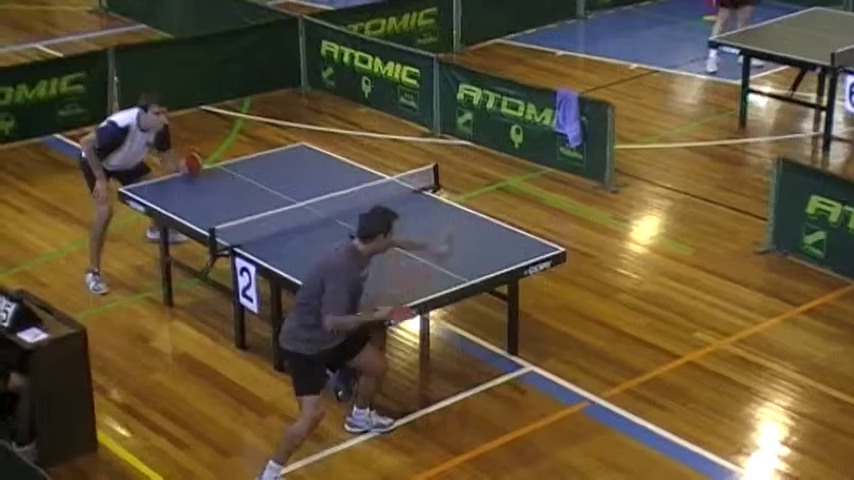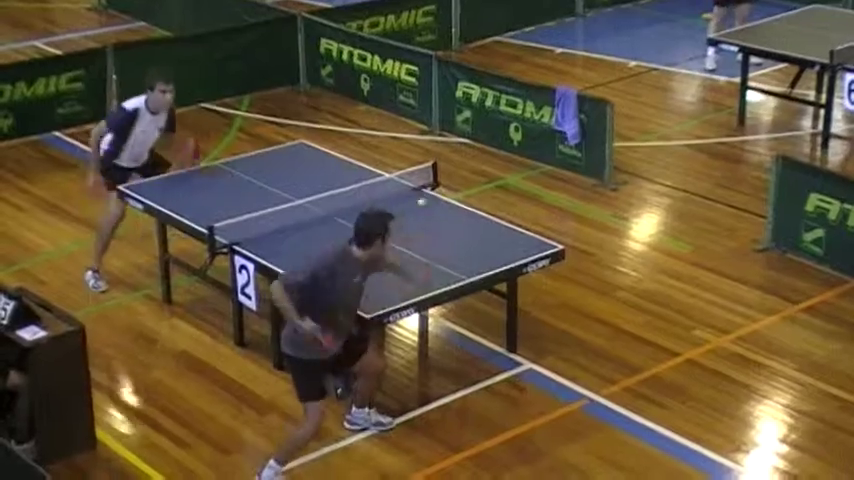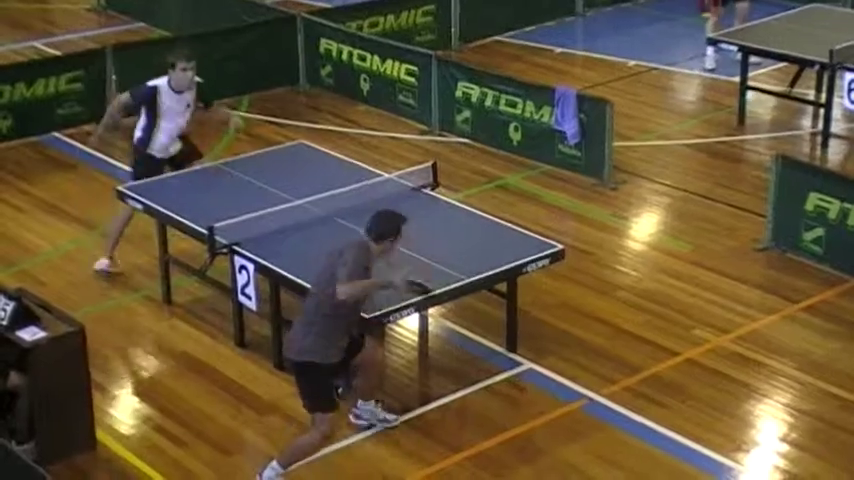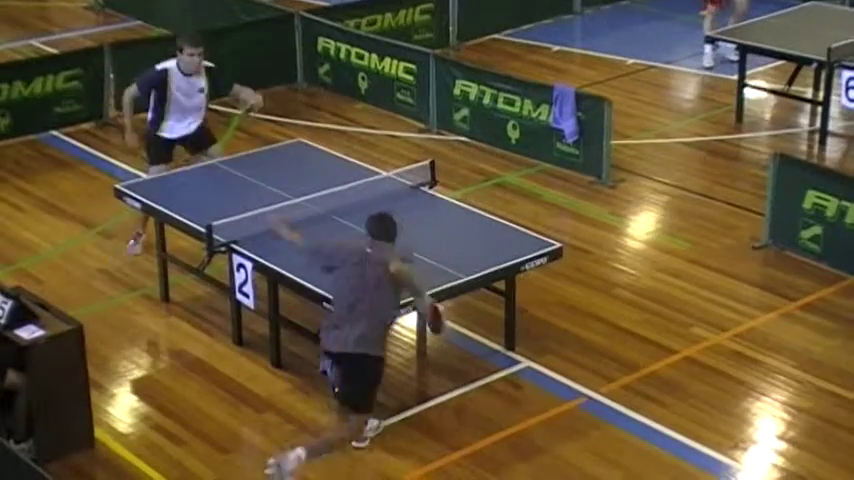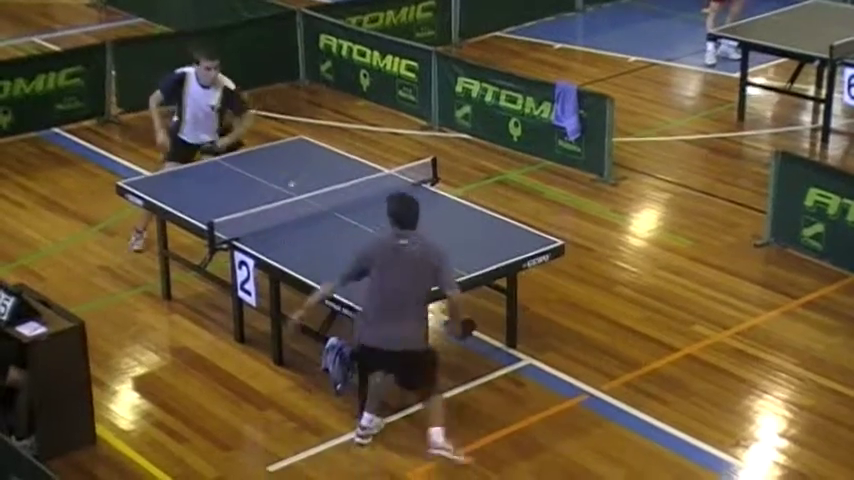
dt=0.2s
person 1, frame 1
left shoulder: (357, 248)
right shoulder: (343, 266)
left elbow: (392, 244)
right elbow: (332, 322)
left wrist: (427, 247)
right wrist: (376, 316)
left hip: (335, 334)
right hip: (302, 342)
left knee: (377, 366)
right knee: (313, 414)
left ankle: (359, 416)
person 1, frame 2
left shoulder: (365, 257)
right shoulder: (330, 264)
left elbow: (384, 262)
right elbow: (277, 288)
left wrist: (409, 277)
right wrist: (300, 324)
left hip: (335, 337)
right hip: (304, 347)
left knee: (376, 366)
right knee: (314, 420)
left ankle: (358, 414)
person 1, frame 3
left shoulder: (363, 250)
right shoulder: (355, 253)
right elbow: (344, 294)
left wrist: (390, 280)
right wrist: (384, 281)
left hip: (335, 338)
right hip: (311, 352)
left knee: (375, 358)
right knee: (323, 429)
left ankle: (364, 409)
person 1, frame 4
left shoulder: (346, 251)
right shoulder: (394, 255)
left elbow: (308, 247)
right elbow: (396, 269)
left wrist: (285, 231)
right wrist: (421, 295)
left hip: (334, 339)
right hip: (361, 347)
right knee: (352, 426)
left ankle: (363, 426)
person 1, frame 5
left shoulder: (375, 247)
right shoulder: (432, 251)
left elbow: (337, 282)
right elbow: (453, 297)
left wrist: (304, 308)
right wrist: (456, 320)
left hip: (369, 336)
right hip: (411, 340)
left knee: (377, 371)
right knee: (431, 391)
left ankle: (368, 423)
right ankle: (438, 439)
person 2, frame 1
left shoulder: (160, 127)
right shoulder: (120, 125)
left elbow: (167, 158)
right elbow: (86, 143)
left wrist: (181, 167)
right wrist: (100, 179)
left hip: (128, 162)
right hip: (97, 162)
right knee: (105, 210)
left ankle: (156, 230)
right ankle: (92, 271)
person 2, frame 2
left shoulder: (168, 110)
right shoulder: (131, 110)
left elbow: (168, 138)
right elbow: (96, 133)
left wrist: (185, 151)
right wrist: (94, 171)
left hip: (143, 157)
right hip: (114, 161)
right knee: (116, 211)
right ankle: (93, 269)
person 2, frame 3
left shoulder: (196, 87)
right shoulder: (154, 89)
left elbow: (210, 107)
right elbow: (120, 101)
left wrist: (230, 116)
right wrist: (102, 130)
left hip: (176, 145)
right hip: (148, 150)
right ankle: (107, 257)
person 2, frame 4
left shoulder: (208, 71)
right shoulder: (162, 73)
left elbow: (234, 90)
right elbow: (129, 94)
left wrist: (252, 97)
right wrist: (129, 130)
left hip: (193, 127)
right hip: (162, 132)
right ankle: (138, 234)
person 2, frame 5
left shoulder: (227, 89)
right shoulder: (181, 77)
left elbow: (246, 117)
right elbow: (154, 100)
left wrist: (230, 139)
right wrist: (160, 131)
left hip: (218, 136)
right hip: (182, 135)
right ankle: (140, 231)
